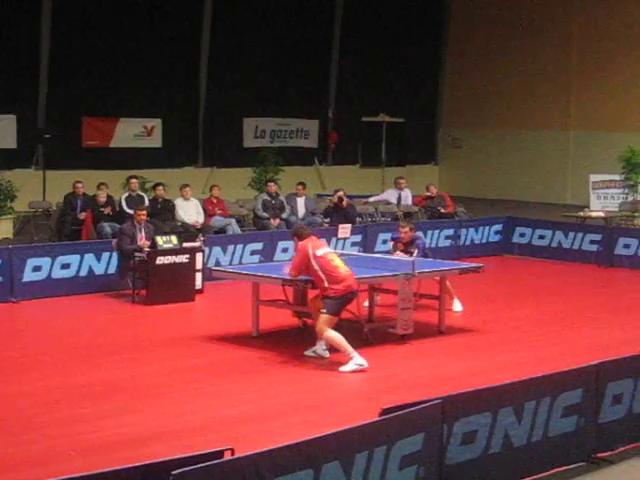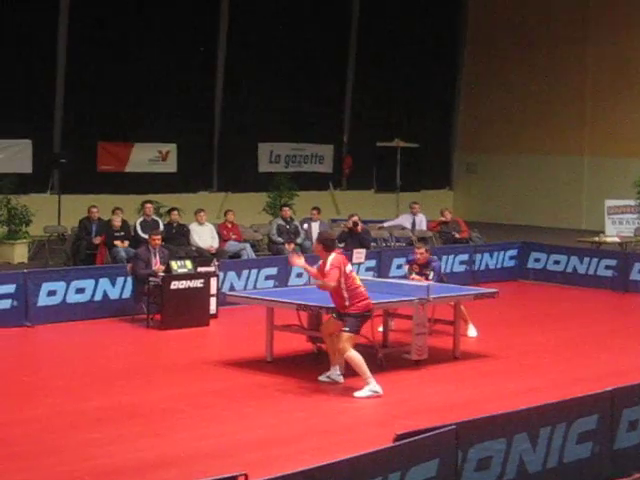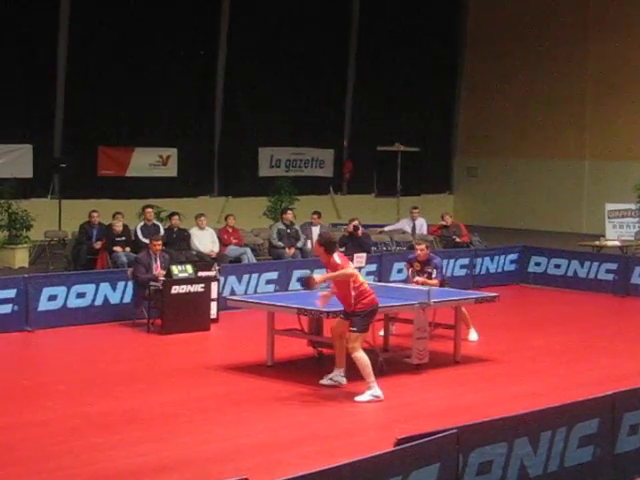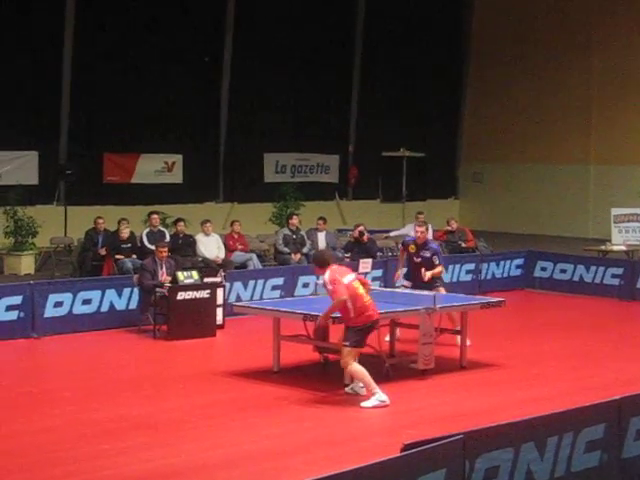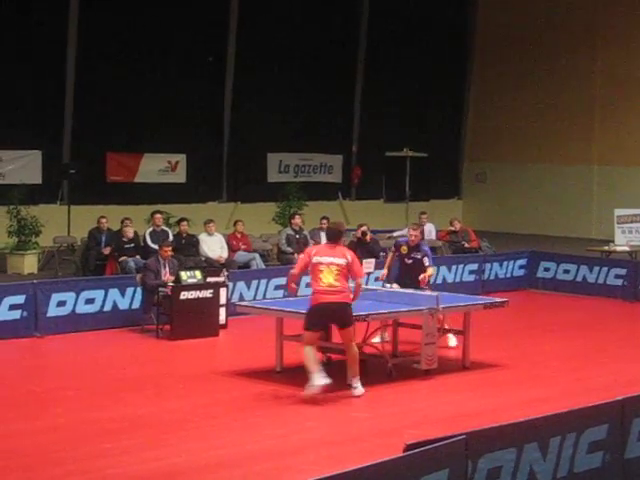
dt=0.3s
person 1, frame 1
left shoulder: (302, 246)
right shoulder: (319, 243)
left elbow: (294, 273)
left wrist: (296, 270)
left hip: (340, 289)
right hip: (349, 285)
left knee: (322, 329)
right knee: (314, 304)
left ankle: (356, 359)
right ankle: (321, 347)
person 1, frame 2
left shoulder: (333, 260)
right shoulder: (329, 259)
left elbow: (330, 285)
right elbow: (318, 274)
left wrist: (320, 284)
right wrist: (304, 265)
left hip: (358, 308)
right hip: (348, 306)
left knee: (344, 347)
right knee: (326, 330)
left ankle: (372, 386)
right ankle: (335, 371)
person 1, frame 3
left shoulder: (335, 258)
right shoulder: (329, 260)
left elbow: (350, 272)
left wrist: (323, 278)
right wrist: (331, 292)
left hip: (364, 305)
right hip: (355, 305)
left knee: (354, 347)
right knee: (336, 331)
left ankle: (374, 390)
right ankle: (338, 374)
person 1, frame 4
left shoulder: (328, 276)
right shoulder: (343, 270)
left elbow: (342, 298)
right elbow: (366, 285)
left wrist: (326, 315)
left hip: (360, 319)
right hip: (370, 315)
left knee: (347, 361)
right knee: (349, 349)
left ankle: (378, 395)
right ankle: (357, 385)
person 1, frame 5
left shoulder: (312, 251)
right shoulder: (348, 254)
left elbow: (294, 273)
right elbow: (359, 281)
left wrist: (290, 284)
right wrist: (355, 295)
left hip: (320, 303)
right hip: (342, 302)
left knee: (308, 345)
right knee: (349, 343)
left ankle: (317, 377)
right ankle: (355, 384)
